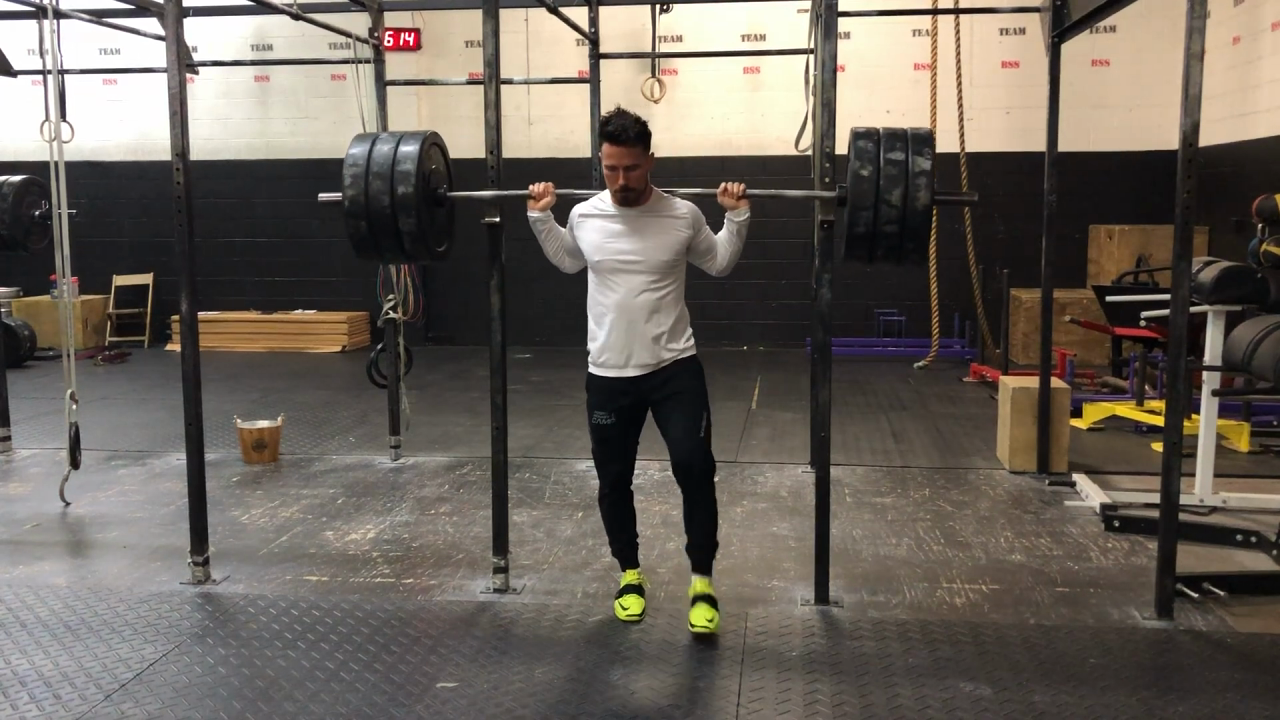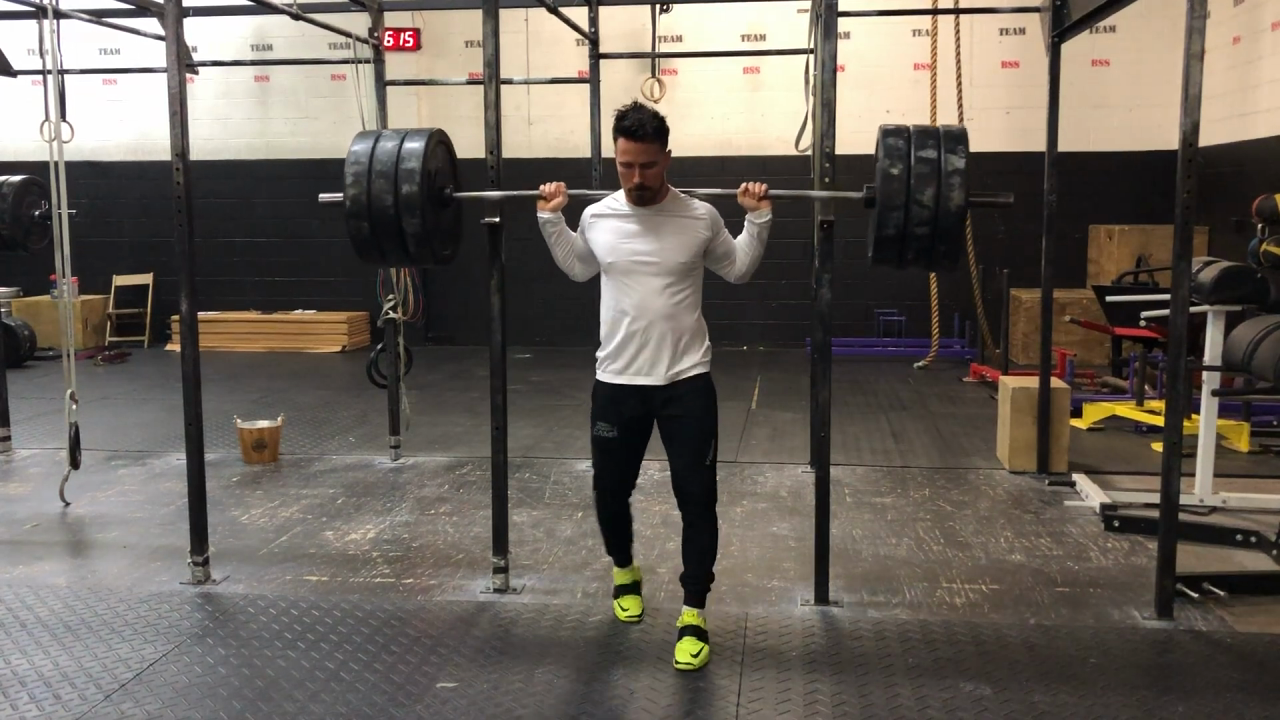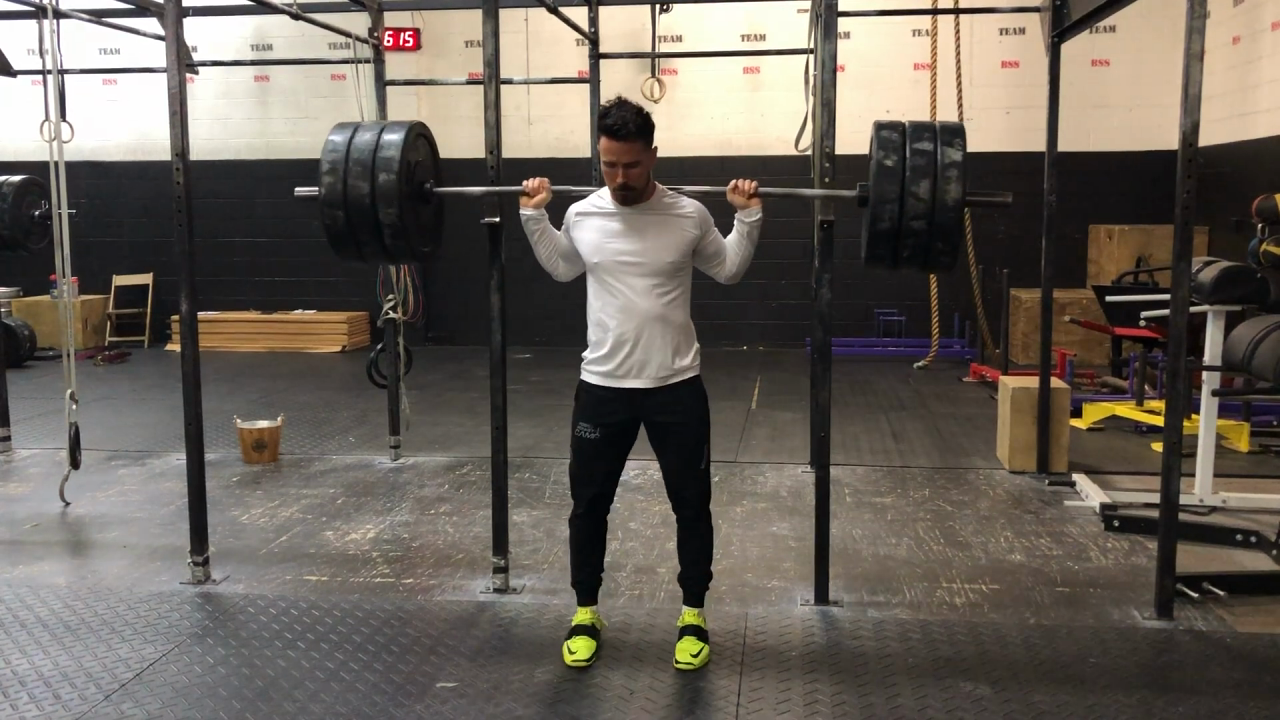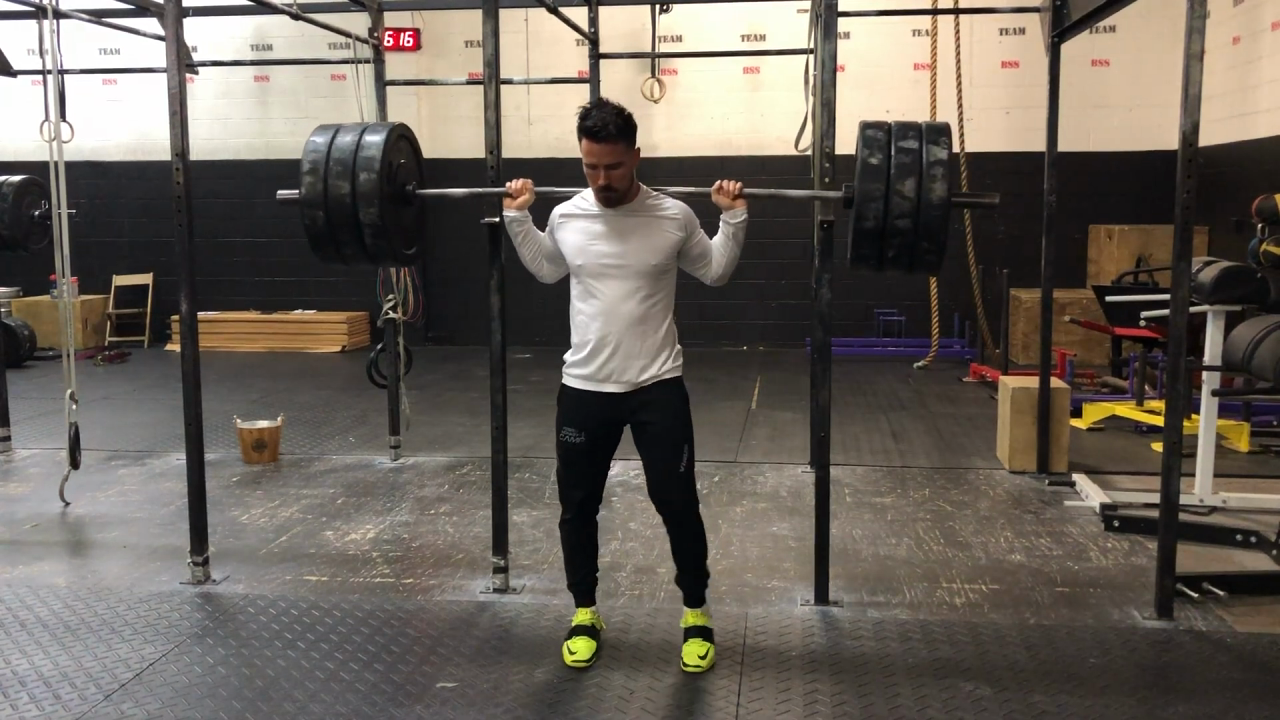
dt=0.5s
person 1, frame 1
left shoulder: (684, 215)
right shoulder: (583, 215)
left elbow: (720, 263)
right elbow: (567, 261)
left wrist: (737, 215)
right wrist: (540, 216)
left hip: (675, 366)
right hip: (608, 373)
left knee: (695, 470)
right knee: (614, 481)
left ankle: (701, 582)
right ankle: (630, 574)
person 1, frame 2
left shoulder: (701, 217)
right shoulder: (596, 216)
left elbow: (738, 269)
right elbow: (578, 268)
left wrist: (758, 218)
right wrist: (549, 217)
left hip: (686, 382)
right hip: (617, 381)
left knee: (696, 499)
right knee: (610, 493)
left ankle: (694, 613)
right ankle: (625, 570)
person 1, frame 3
left shoulder: (689, 215)
right shoulder: (580, 214)
left elbow: (729, 270)
right elbow: (562, 268)
left wrist: (748, 216)
right wrist: (533, 215)
left hip: (675, 385)
right hip: (602, 385)
left knee: (691, 504)
right knee: (588, 504)
left ankle: (693, 615)
right ankle: (586, 613)
person 1, frame 4
left shoulder: (674, 217)
right shoulder: (564, 216)
left elbow: (715, 271)
right elbow: (547, 269)
left wrist: (734, 217)
right wrist: (517, 217)
left hip: (657, 387)
right hip: (584, 388)
left knee: (677, 503)
right knee: (578, 506)
left ankle: (696, 613)
right ankle: (585, 613)
